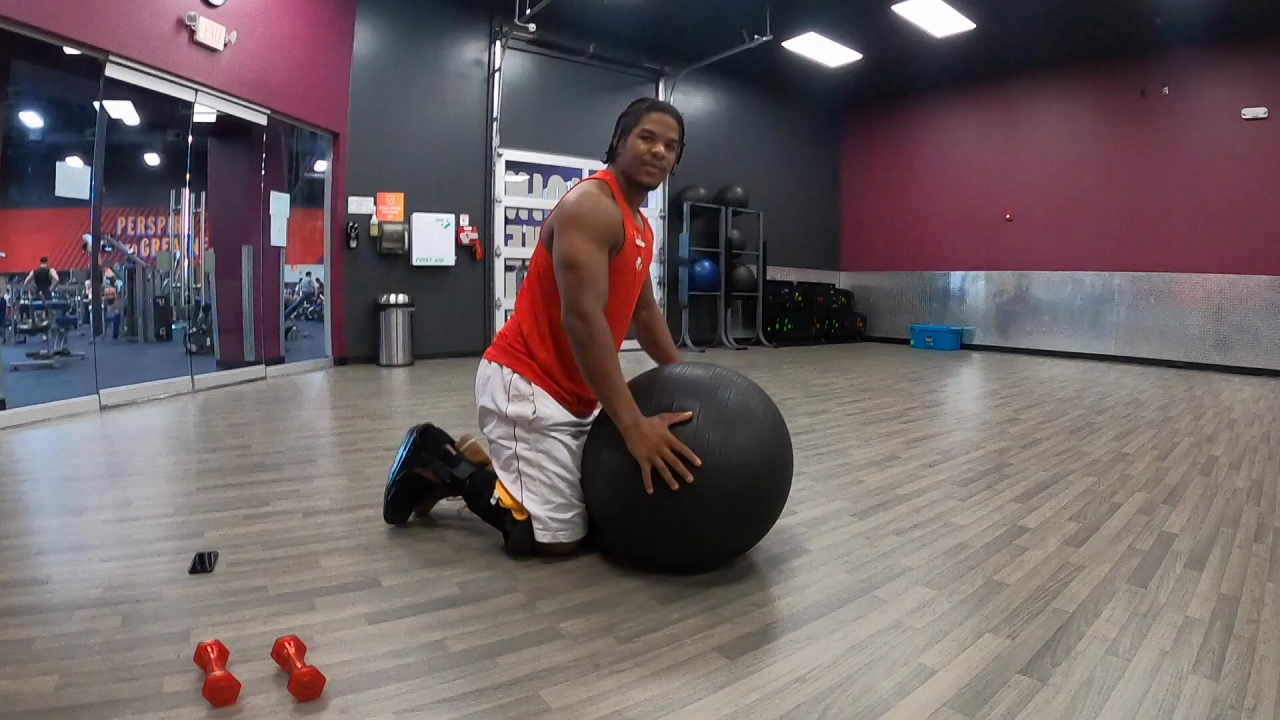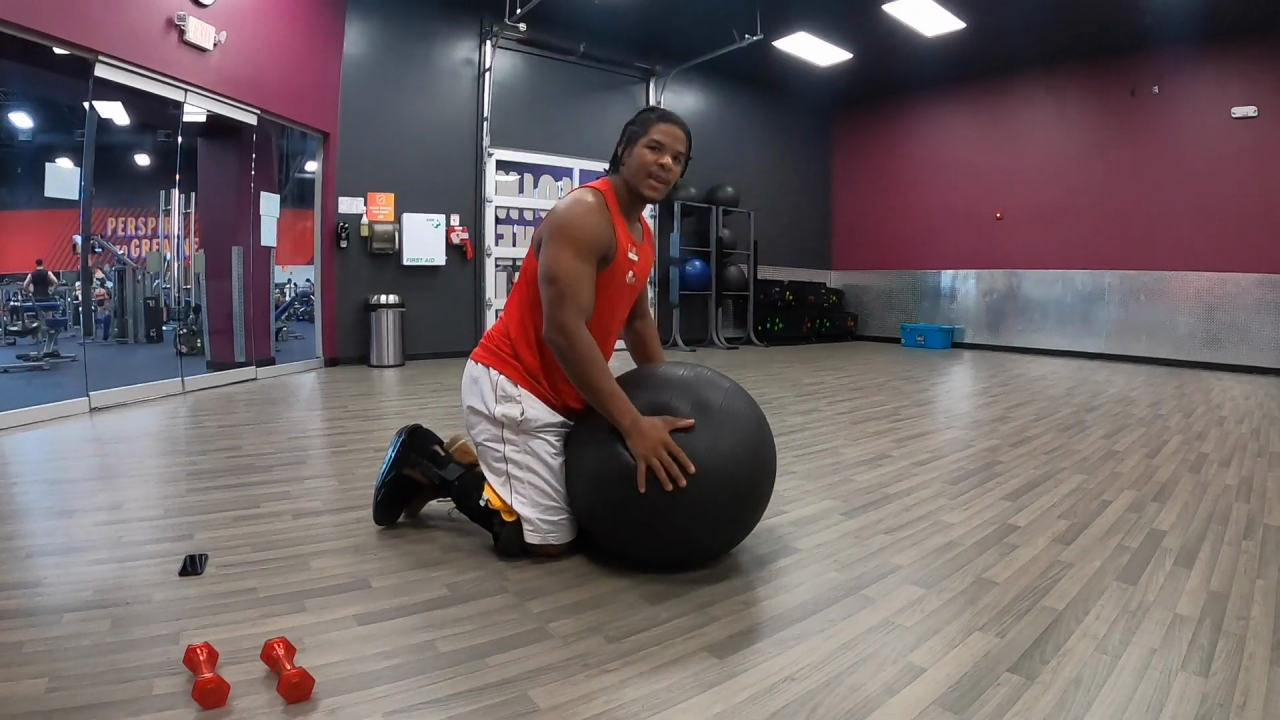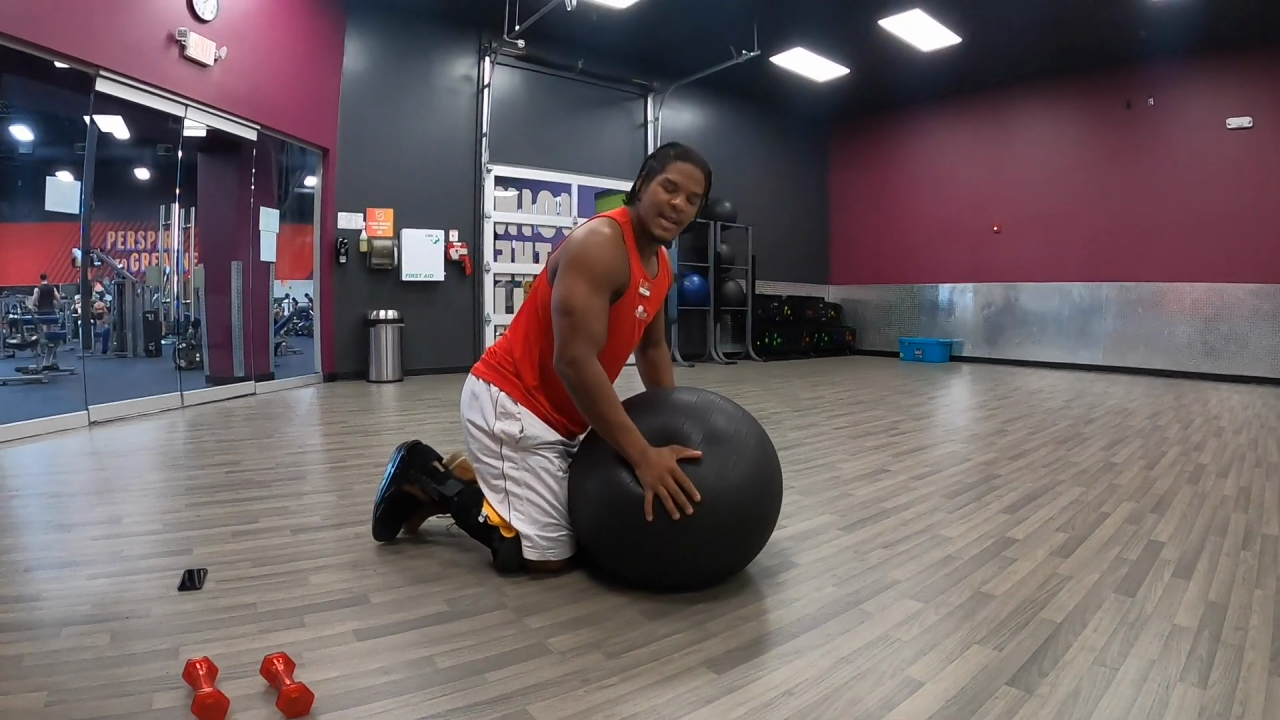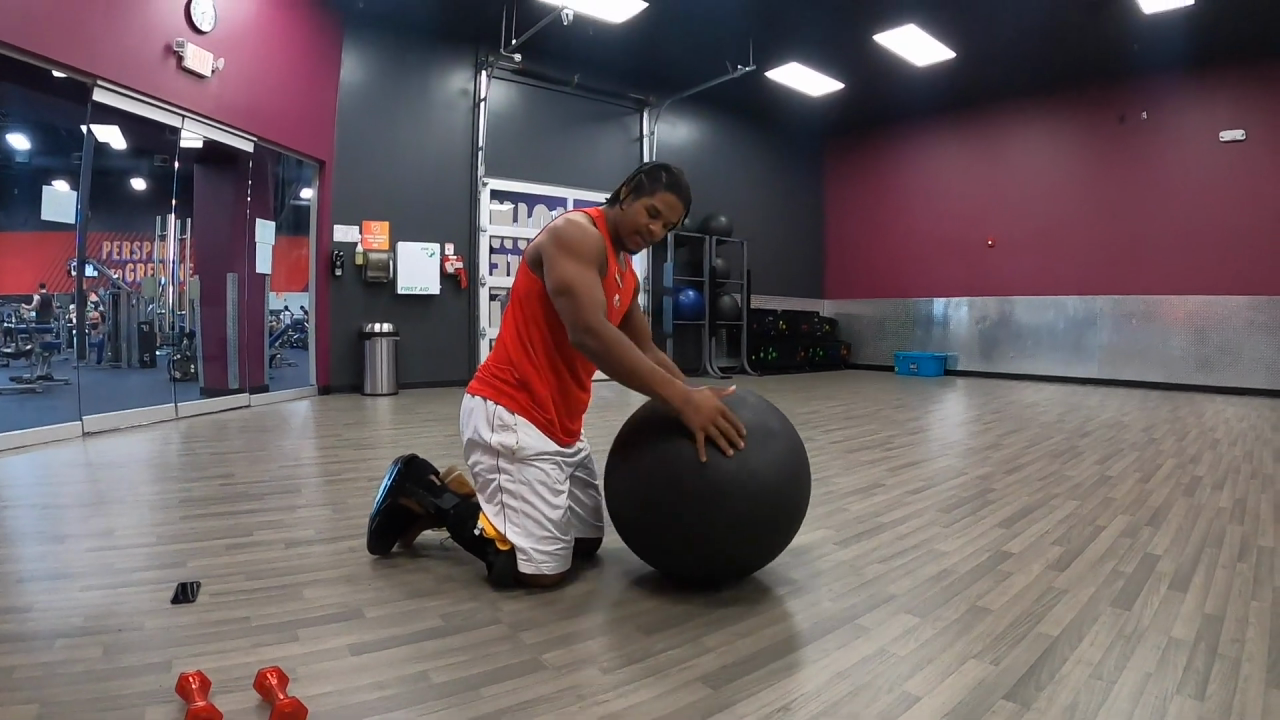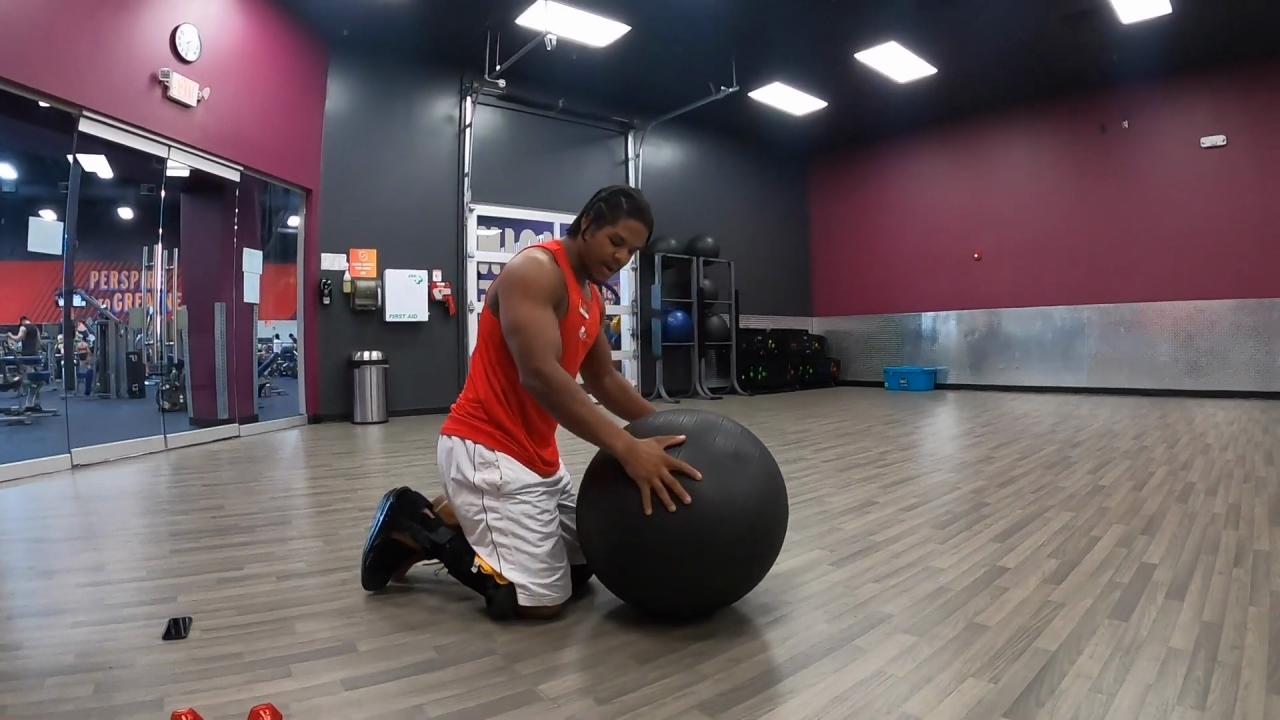
dt=0.5s
person 1, frame 1
left shoulder: (640, 224)
right shoulder: (591, 205)
left elbow: (643, 310)
right elbow: (582, 317)
right wrist: (635, 424)
left hip: (569, 392)
right hip: (527, 384)
right knee: (558, 538)
left ankle: (474, 462)
right ankle: (440, 464)
person 1, frame 2
left shoulder: (643, 234)
right shoulder: (583, 213)
left elbow: (636, 320)
right elbow: (563, 329)
right wrist: (633, 424)
left hip: (561, 393)
right hip: (513, 384)
right knee: (548, 537)
left ankle: (464, 462)
right ankle: (430, 463)
person 1, frame 3
left shoulder: (660, 266)
right shoulder: (599, 243)
left elbow: (652, 348)
right elbow: (574, 360)
right wrist: (642, 456)
left hip: (557, 411)
right hip: (510, 401)
right knee: (547, 555)
left ankle: (463, 479)
right ankle: (430, 480)
person 1, frame 4
left shoulder: (624, 270)
right shoulder: (576, 232)
left elbow: (645, 352)
right elbow: (590, 334)
left wrist: (699, 399)
right wrist: (683, 399)
left hip: (559, 422)
right hip: (511, 413)
left knee: (586, 542)
right knee: (542, 568)
left ankle: (462, 493)
right ankle: (426, 493)
person 1, frame 5
left shoulder: (591, 295)
right shoulder: (535, 270)
left elbow: (603, 378)
right elbow: (538, 375)
right wrist: (626, 448)
left hip: (536, 455)
right hip: (487, 450)
left knee: (579, 570)
right knee: (543, 599)
left ankle: (450, 523)
right ankle: (420, 527)
